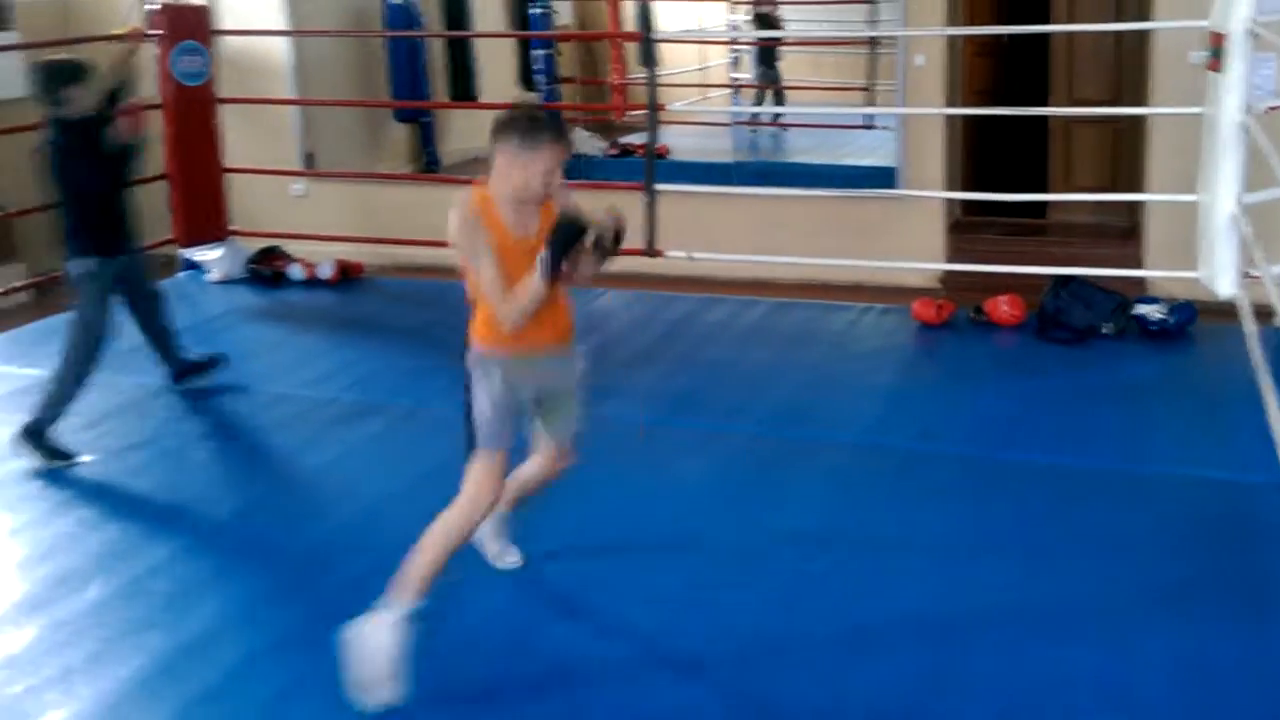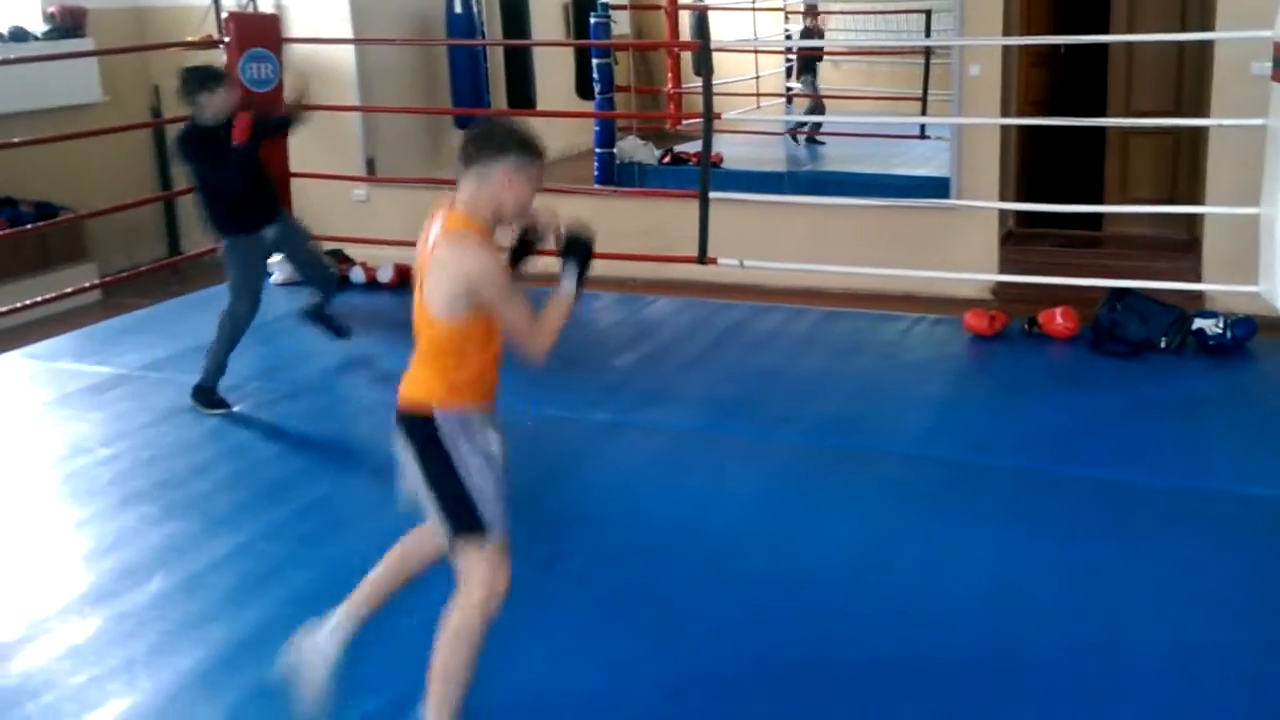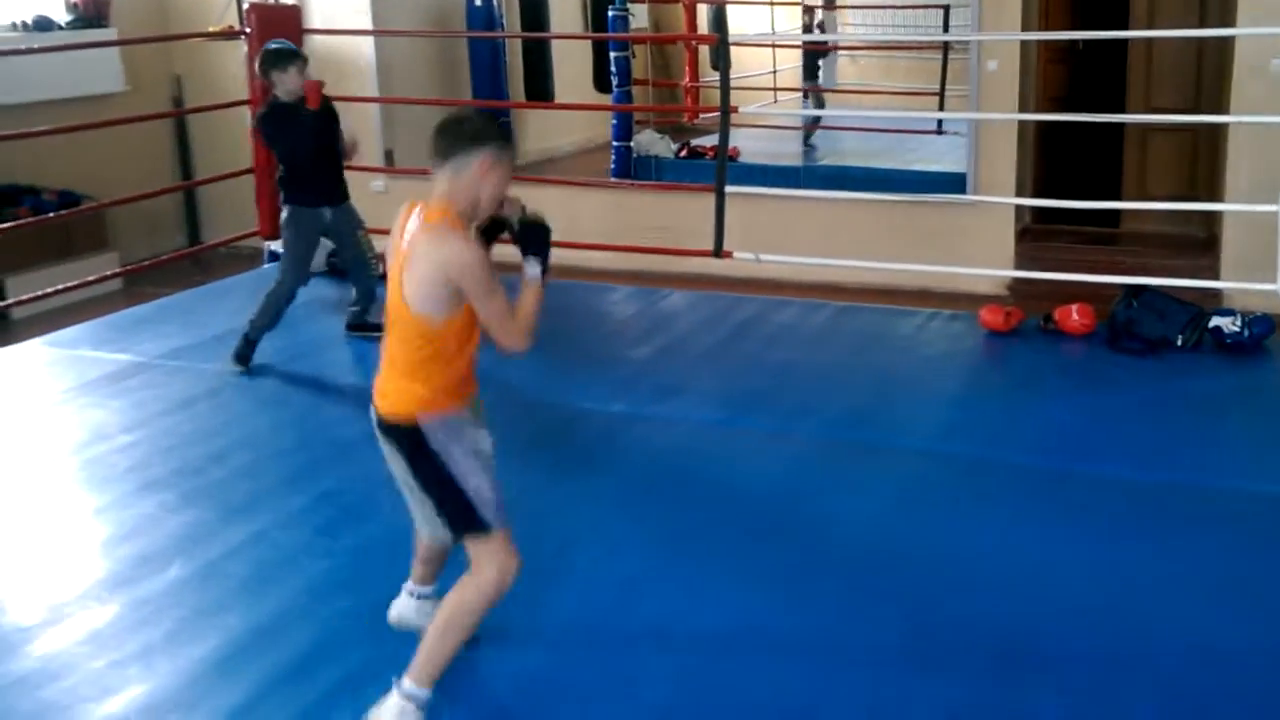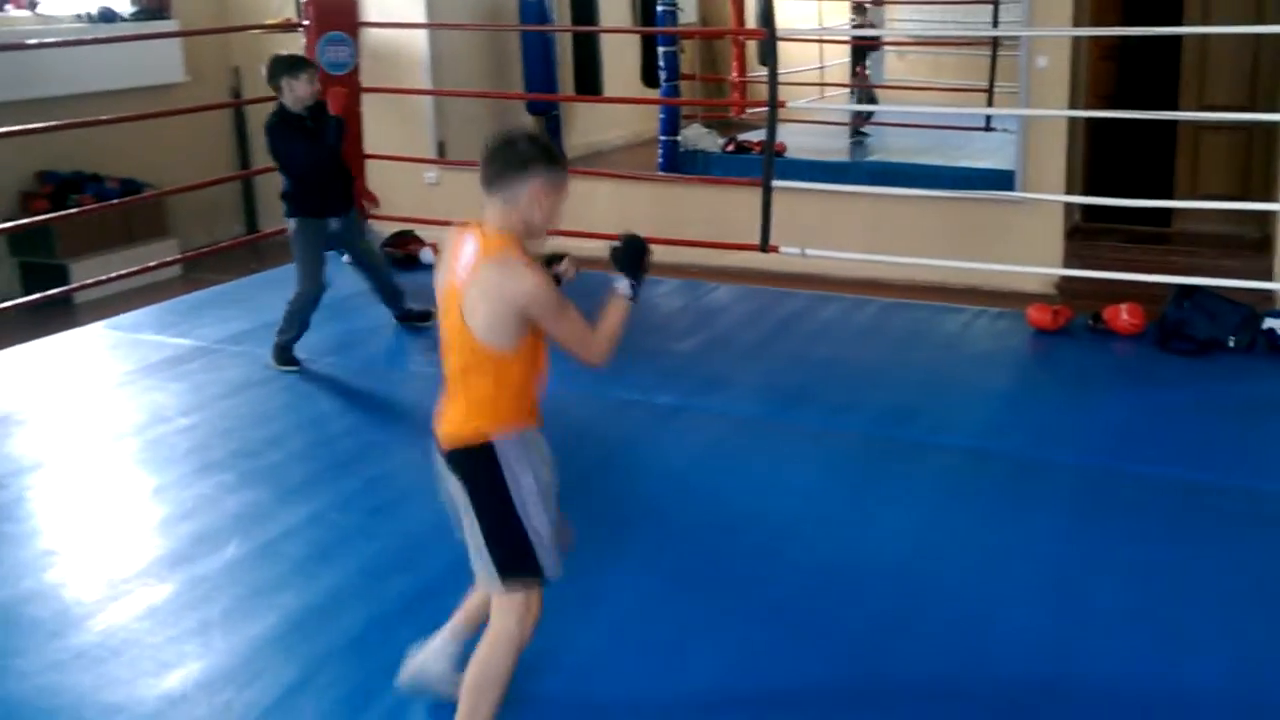
dt=0.4s
person 1, frame 1
left shoulder: (552, 203)
right shoulder: (469, 219)
left elbow: (582, 270)
right elbow: (509, 317)
left wrist: (598, 239)
right wrist: (551, 261)
left hip: (556, 355)
right hip: (502, 362)
left knee: (557, 457)
right knee: (477, 501)
left ankle: (494, 523)
right ankle: (386, 623)
person 1, frame 2
left shoulder: (446, 226)
right shoulder: (474, 257)
right elbow: (534, 344)
left wrist: (514, 254)
right wrist: (573, 273)
left hip: (444, 410)
right hip: (446, 420)
left knee: (442, 535)
right knee: (487, 578)
left ankle: (328, 638)
person 1, frame 3
left shoulder: (414, 219)
right shoulder: (455, 250)
right elbow: (514, 338)
right wrist: (536, 261)
left hip: (405, 406)
right hip: (425, 421)
left knee: (447, 515)
right knee: (495, 564)
left ankle: (416, 599)
person 1, frame 4
left shoulder: (461, 246)
right shoulder: (521, 279)
right elbow: (594, 350)
right wrist: (627, 281)
left hip: (467, 437)
right hip: (492, 447)
left knee: (550, 540)
right knee: (520, 609)
left ankle: (441, 652)
person 2, frame 1
left shoulder: (80, 127)
right shoulder: (68, 141)
left elbow: (106, 105)
right elbow: (108, 183)
left wrist: (120, 71)
right wrist: (128, 143)
left hip: (115, 244)
right hip: (92, 253)
left knee: (148, 302)
right knee: (87, 341)
left ankle: (177, 365)
right ankle: (38, 428)
person 2, frame 2
left shoulder: (237, 122)
right shoulder: (189, 142)
left elbow: (274, 127)
right elbow: (231, 182)
left wrist: (295, 113)
right wrist: (239, 143)
left hip: (274, 219)
right hip: (240, 234)
left knee: (323, 274)
right knee: (242, 308)
left ankle: (319, 309)
right ankle: (204, 385)
person 2, frame 3
left shoulder: (318, 102)
right shoulder: (270, 118)
left elbow: (332, 138)
right elbow: (304, 153)
left wrist: (346, 146)
right wrist: (312, 110)
left hip: (336, 202)
right hip: (301, 208)
left knee: (363, 267)
right knee: (290, 279)
left ankle: (357, 319)
right ankle: (251, 337)
person 2, frame 4
left shoulder: (316, 113)
right shoulder: (278, 127)
right elbow: (320, 161)
left wrist: (355, 187)
right wrist: (335, 120)
left hip: (342, 209)
right hip: (307, 217)
left knee: (374, 264)
right knee: (311, 286)
left ankle: (399, 310)
right ankle: (284, 343)
